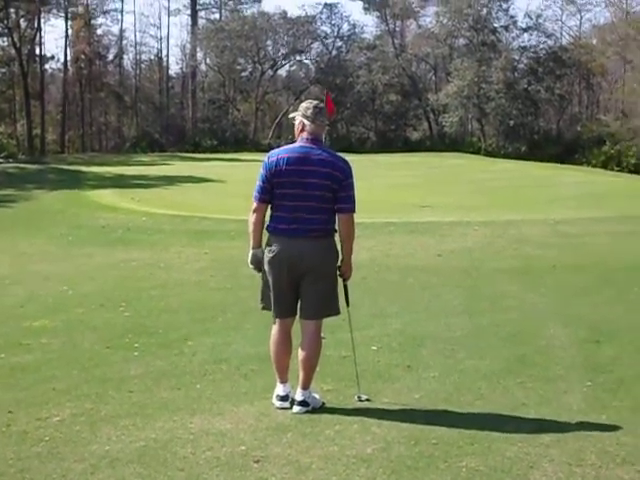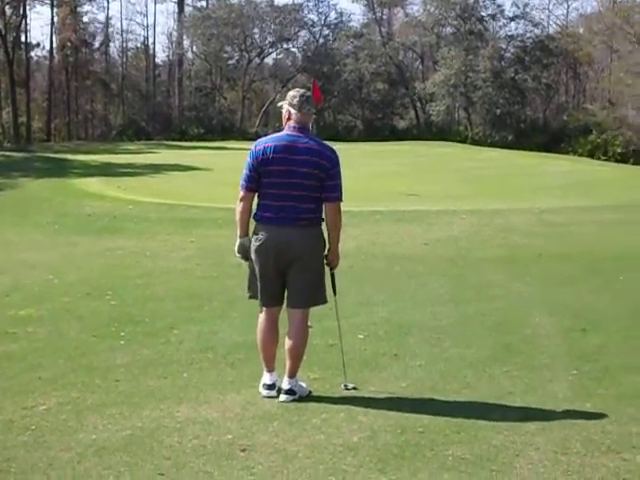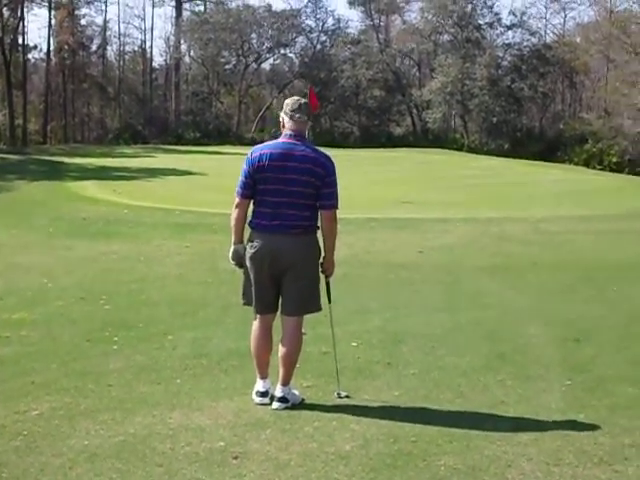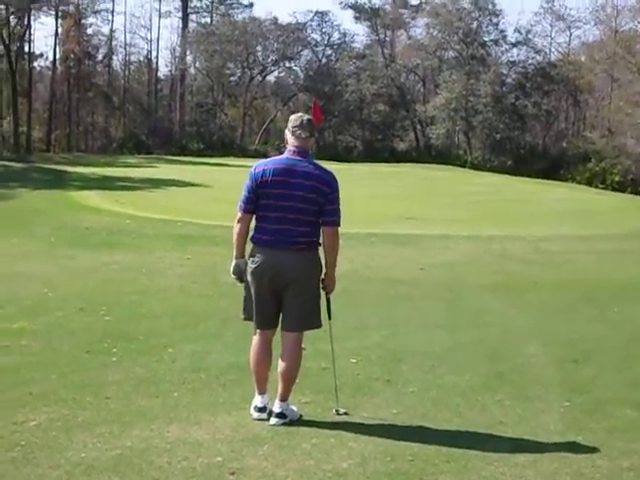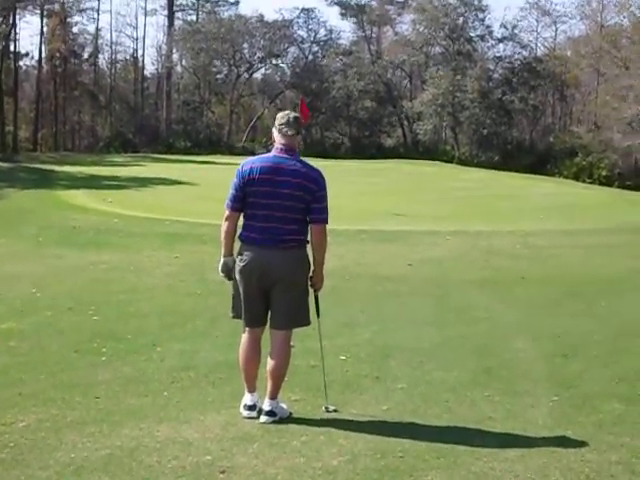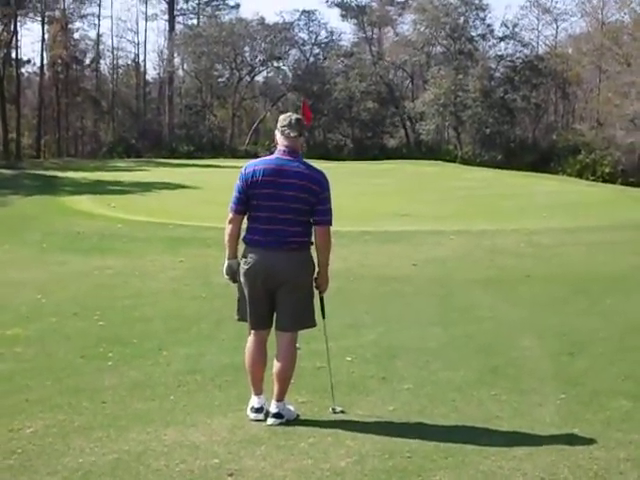
dt=0.2s
person 1, frame 1
left shoulder: (274, 158)
right shoulder: (339, 165)
left elbow: (258, 209)
right elbow: (345, 219)
left wrist: (255, 248)
right wrist: (346, 258)
left hip: (280, 248)
right hip: (319, 251)
left knee: (281, 322)
right knee: (312, 325)
left ankle: (282, 390)
right ankle: (303, 395)
person 1, frame 2
left shoulder: (261, 147)
right shoulder: (326, 154)
left elbow: (245, 198)
right elbow: (332, 208)
left wrist: (242, 236)
right wrist: (334, 247)
left hip: (267, 236)
right hip: (306, 239)
left knee: (268, 311)
right knee: (299, 314)
left ankle: (269, 378)
right ankle: (290, 383)
person 1, frame 3
left shoulder: (258, 154)
right shoulder: (322, 162)
left elbow: (240, 205)
right elbow: (328, 216)
left wrist: (236, 243)
right wrist: (329, 255)
left hip: (262, 244)
right hip: (301, 247)
left knee: (262, 318)
right knee: (292, 321)
left ankle: (261, 385)
right ankle: (283, 391)
person 1, frame 4
left shoulder: (261, 169)
right shoulder: (326, 179)
left elbow: (242, 219)
right elbow: (330, 233)
left wrist: (238, 257)
right wrist: (330, 271)
left hip: (263, 259)
right hip: (302, 263)
left knee: (262, 333)
right knee: (292, 337)
left ankle: (260, 401)
right ankle: (281, 407)
person 1, frame 5
left shoulder: (248, 167)
right shoulder: (313, 176)
left elbow: (230, 217)
right elbow: (318, 230)
left wrist: (226, 255)
right wrist: (318, 269)
left hip: (251, 257)
right hip: (290, 261)
left knee: (251, 331)
right knee: (281, 335)
left ankle: (249, 399)
right ankle: (271, 404)
person 1, frame 6
left shoulder: (251, 170)
right shoulder: (316, 178)
left elbow: (234, 220)
right elbow: (322, 232)
left wrist: (231, 258)
right wrist: (323, 270)
left hip: (256, 259)
right hip: (295, 263)
left knee: (257, 333)
right knee: (287, 337)
left ankle: (256, 402)
right ankle: (278, 407)
